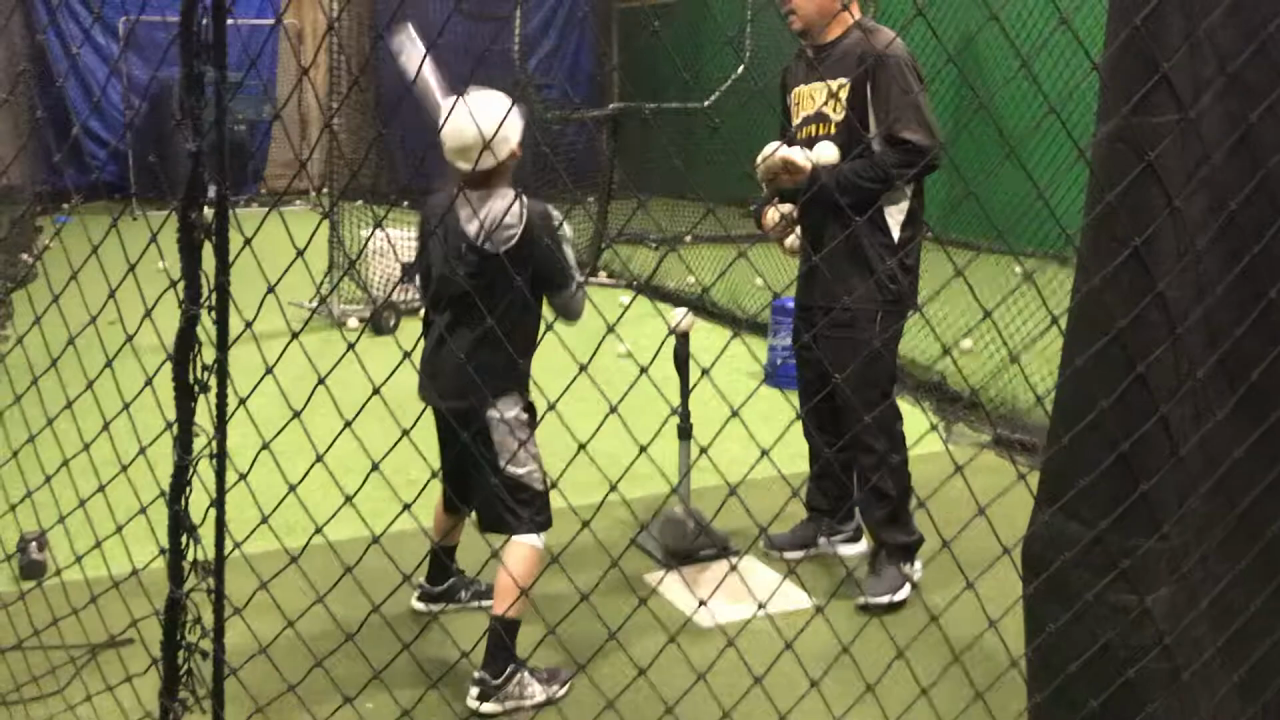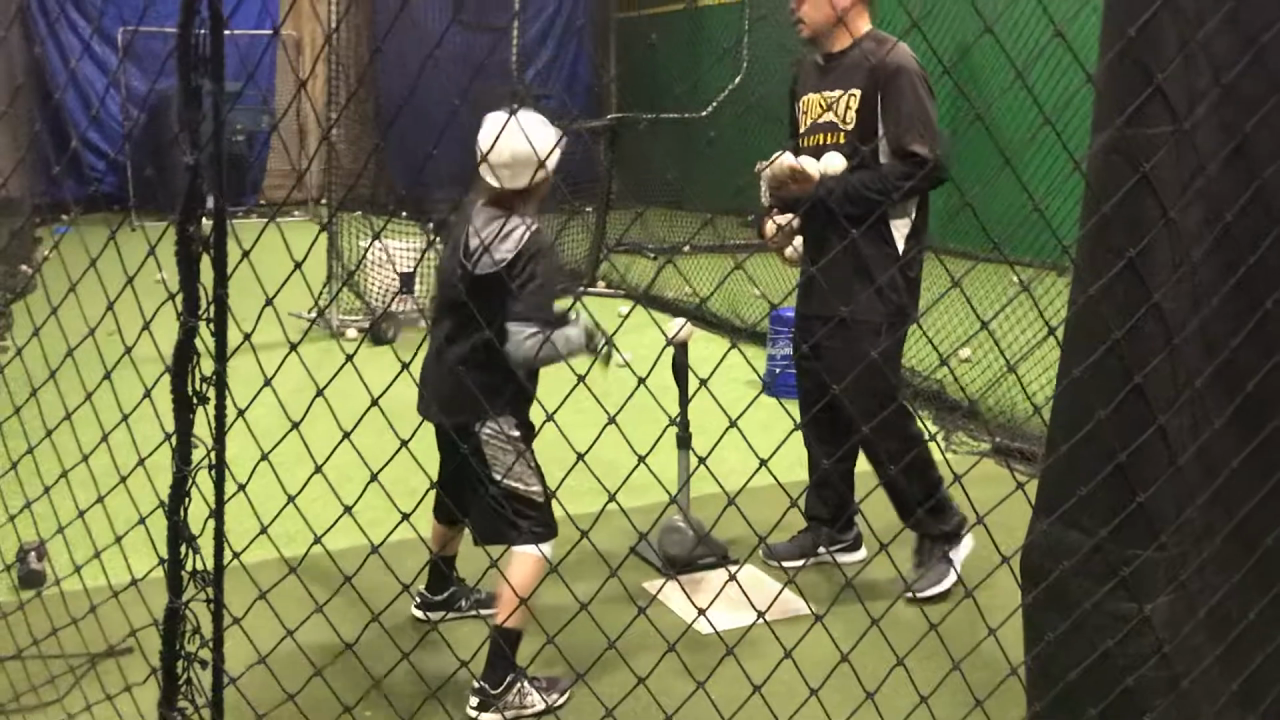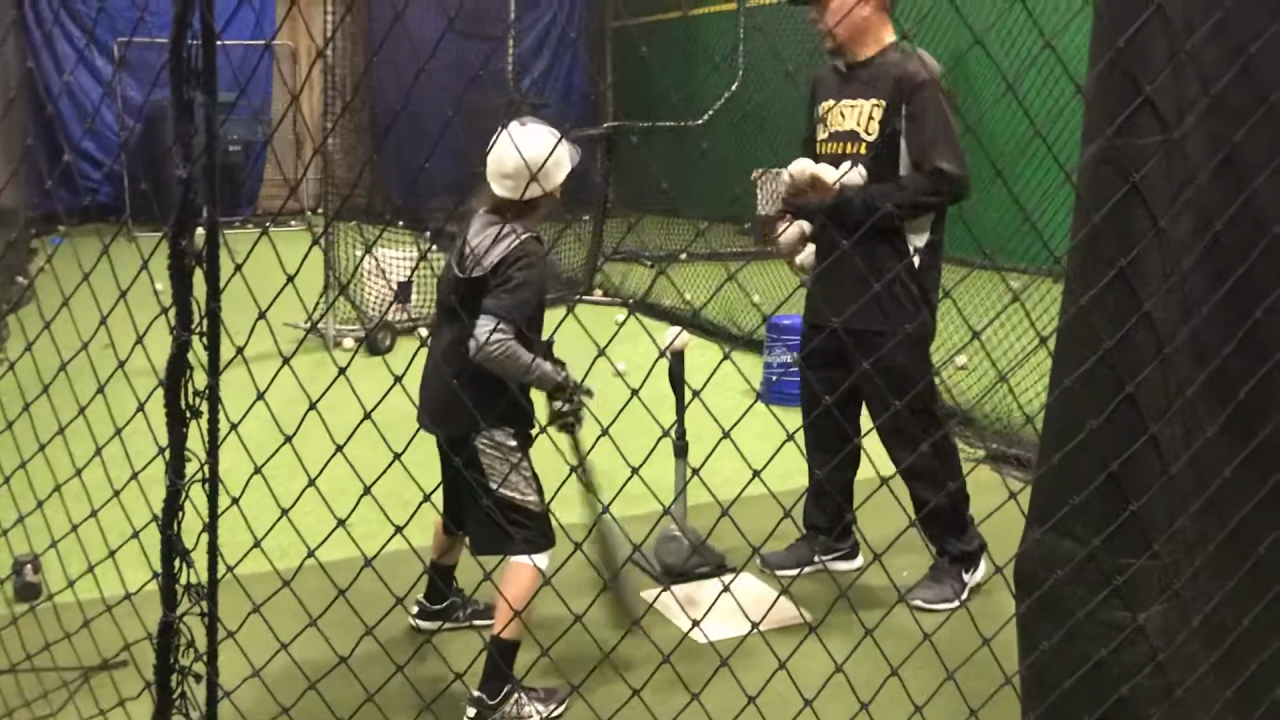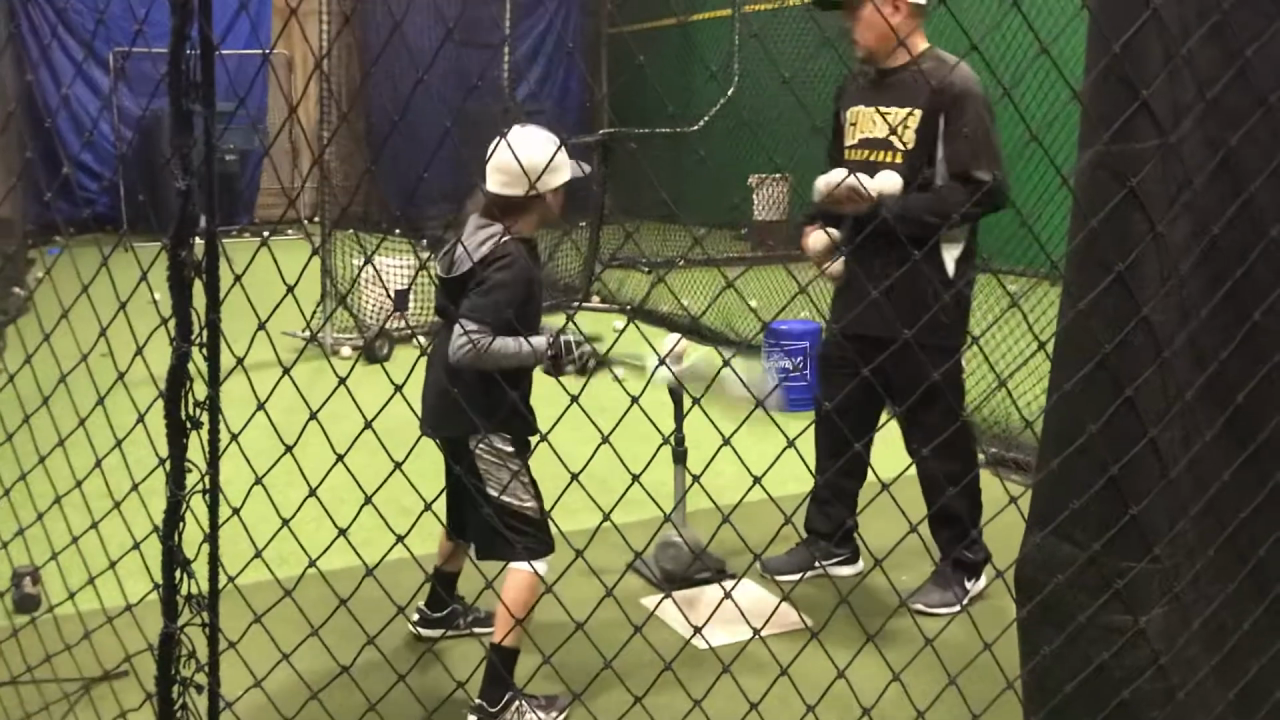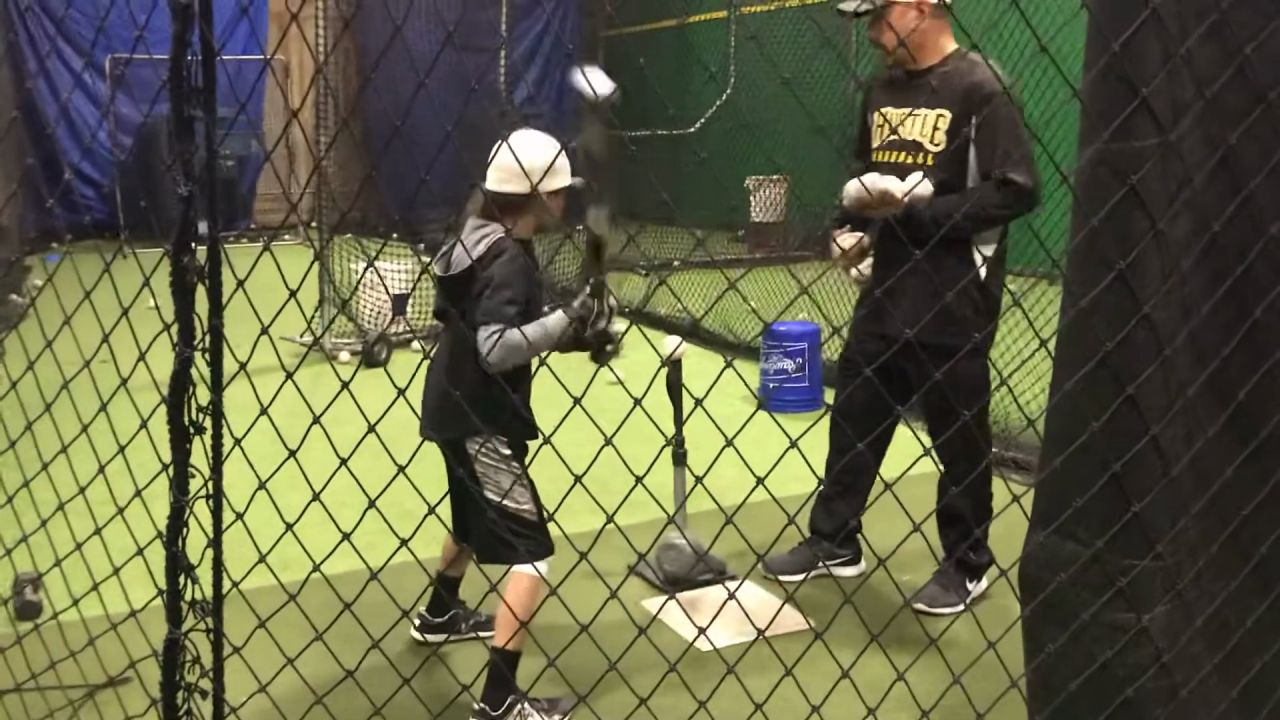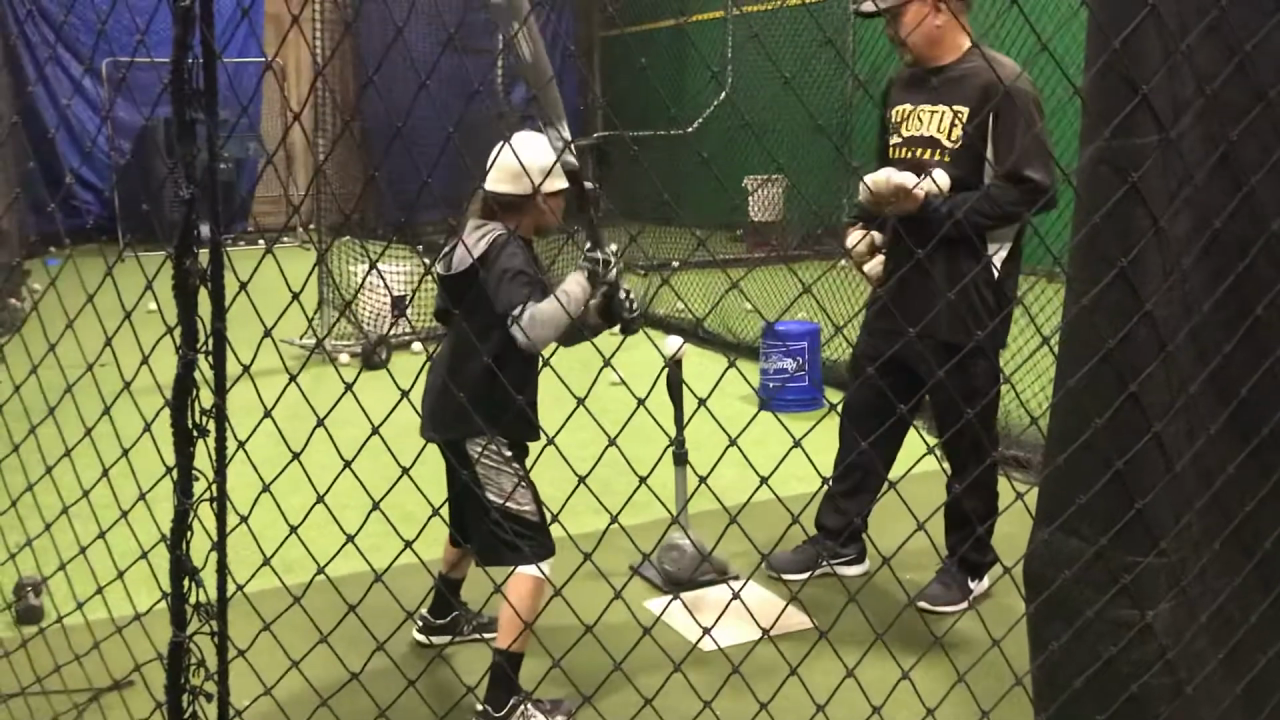
dt=0.2s
person 1, frame 1
left shoulder: (880, 53)
right shoulder: (798, 67)
left elbow: (917, 153)
left wrist: (819, 179)
right wrist: (775, 201)
left hip: (872, 265)
right hip: (820, 261)
left knee: (866, 404)
right knee: (819, 396)
left ankle: (896, 548)
right ankle: (833, 517)
person 1, frame 2
left shoulder: (890, 65)
right shoulder: (807, 74)
left elbow: (924, 167)
left wrist: (826, 190)
right wrist: (784, 208)
left hip: (876, 275)
right hip: (822, 269)
left knee: (872, 405)
right knee: (821, 406)
left ankle: (941, 533)
right ankle: (833, 528)
person 1, frame 3
left shoulder: (914, 77)
right shoulder: (826, 80)
left elbow: (945, 182)
left wrist: (845, 201)
right wrist: (798, 214)
left hip: (893, 289)
right hip: (833, 282)
left knee: (908, 422)
right knee: (825, 417)
left ankle: (961, 553)
right ankle: (830, 537)
person 1, frame 4
left shoulder: (951, 85)
right shoulder: (854, 87)
left elbow: (984, 191)
left wrist: (882, 211)
right wrist: (824, 223)
left hip: (925, 299)
right hip: (859, 292)
left knee: (936, 436)
right knee: (838, 423)
left ankle: (963, 563)
right ankle: (831, 541)
person 1, frame 5
left shoulder: (980, 86)
right shoulder: (880, 89)
left elbow: (1017, 191)
left wrist: (915, 212)
right wrist: (851, 226)
left hip: (953, 301)
right hip: (884, 294)
left knee: (958, 437)
right knee: (853, 422)
left ankle: (967, 564)
right ankle: (834, 541)
person 1, frame 6
left shoulder: (1000, 85)
right shoulder: (901, 86)
left elbow: (1033, 190)
left wrist: (931, 209)
right wrist: (868, 224)
left hip: (965, 301)
right hip: (897, 292)
left knee: (966, 437)
right knee: (863, 419)
left ankle: (970, 562)
right ankle: (839, 540)
person 2, frame 1
left shoulder: (438, 210)
right shoulder: (528, 219)
right elbow: (571, 305)
right wrist: (562, 239)
left hip: (445, 374)
right hip: (493, 387)
left knee: (462, 483)
right knee: (526, 521)
left ankle: (439, 582)
person 2, frame 2
left shoulder: (470, 218)
right shoulder: (531, 248)
right elbow: (525, 348)
right wrist: (580, 334)
left hip: (447, 385)
right hip: (488, 400)
left knee: (460, 494)
right knee: (531, 533)
left ankle: (438, 590)
person 2, frame 3
left shoulder: (482, 226)
right shoulder: (524, 256)
right elbow: (490, 345)
left wrist: (537, 356)
right wrist: (555, 378)
left hip: (449, 396)
right hip: (483, 410)
left knee: (464, 504)
right knee: (530, 543)
left ankle: (437, 600)
person 2, frame 4
left shoulder: (483, 233)
right shoulder: (510, 257)
right elbow: (466, 346)
left wrist: (552, 346)
right wrist: (546, 349)
left hip: (457, 405)
right hip: (482, 414)
left knee: (470, 512)
right knee: (529, 549)
left ankle: (438, 608)
person 2, frame 5
left shoulder: (487, 240)
right shoulder: (507, 258)
left elbow: (511, 331)
right elbow: (496, 349)
left wrist: (576, 328)
right wrist: (567, 324)
left hip: (460, 407)
right hip: (479, 417)
left knee: (475, 518)
right knee: (529, 552)
left ankle: (439, 613)
person 2, frame 6
left shoulder: (493, 243)
right shoulder: (507, 254)
left elbow: (552, 328)
right elbow: (530, 331)
left wrist: (602, 308)
right wrist: (586, 280)
left hip: (463, 408)
right hip: (480, 419)
left knee: (476, 519)
right knee: (530, 552)
left ankle: (441, 616)
